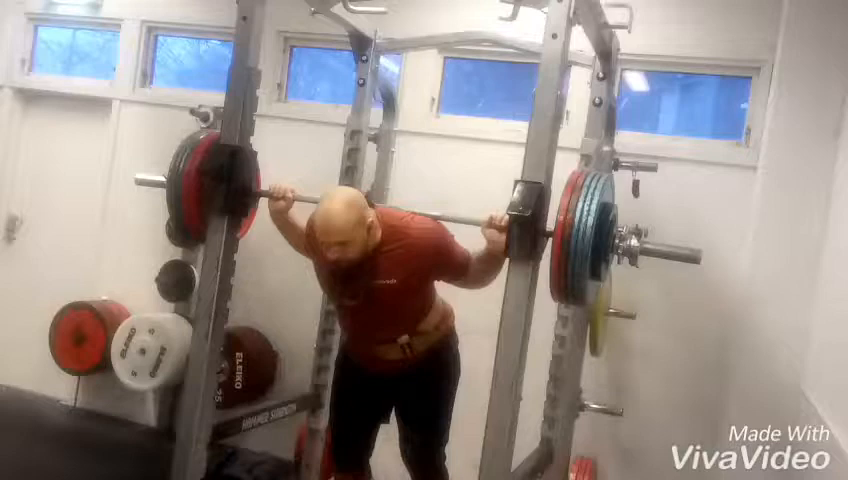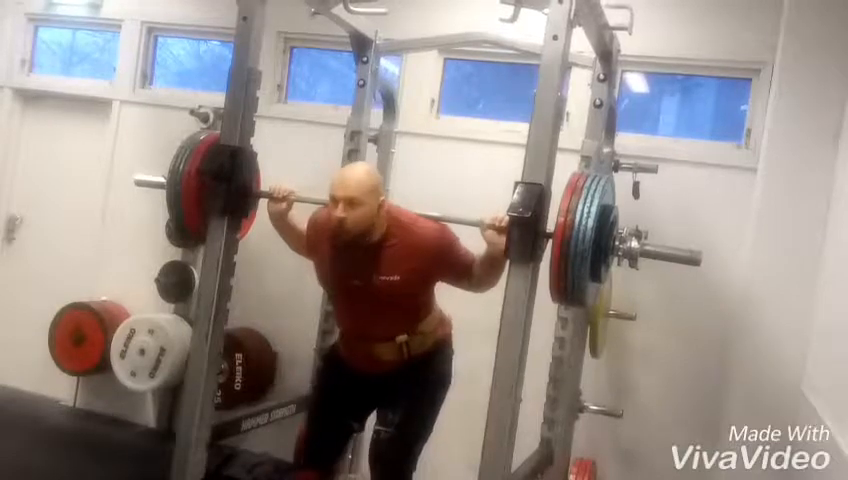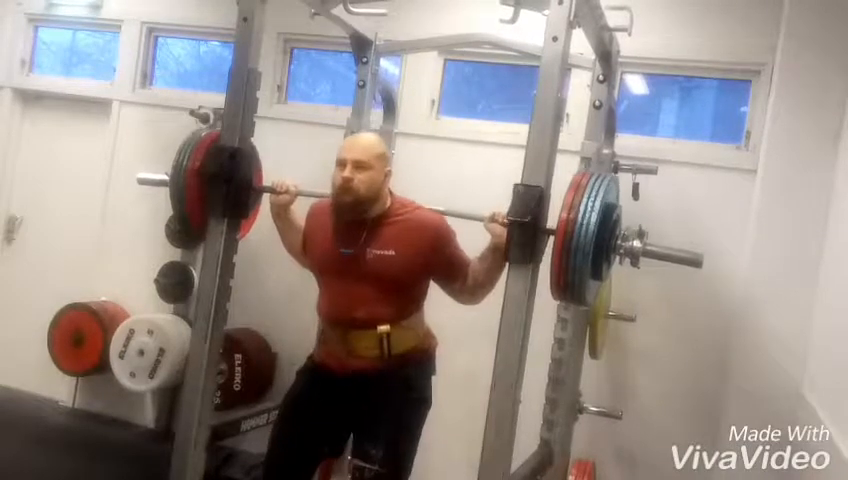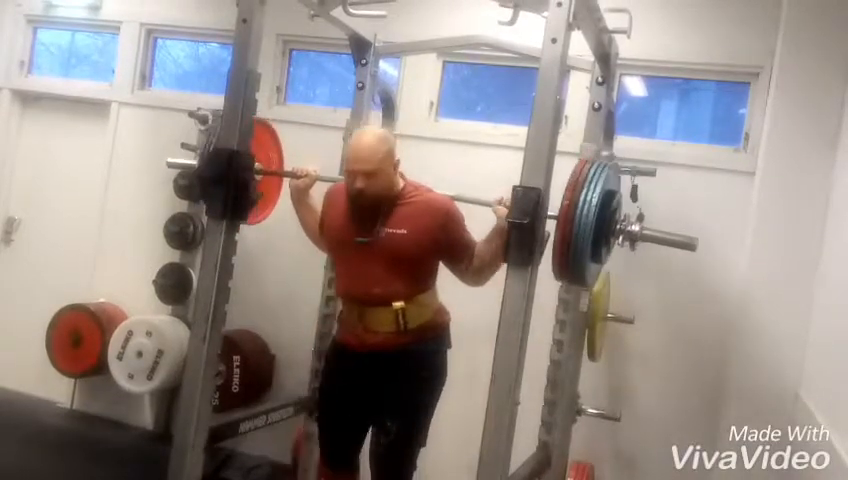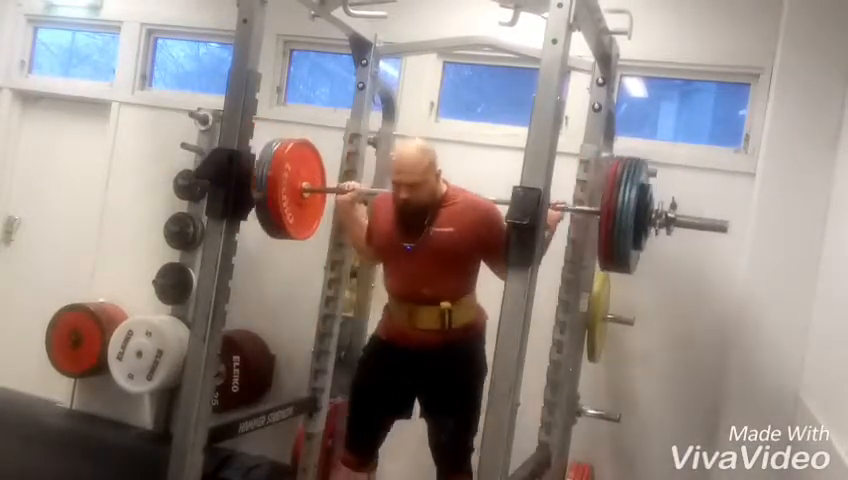
dt=1s
person 1, frame 1
left shoulder: (421, 238)
right shoulder: (323, 231)
left elbow: (471, 275)
left wrist: (496, 251)
right wrist: (281, 216)
left hip: (425, 360)
right hip: (359, 357)
right knee: (346, 455)
person 1, frame 2
left shoulder: (425, 239)
right shoulder: (324, 227)
left elbow: (476, 279)
left wrist: (496, 253)
right wrist: (279, 218)
left hip: (417, 364)
right hip: (351, 356)
right knee: (314, 454)
person 1, frame 3
left shoulder: (425, 228)
right shoulder: (321, 215)
left elbow: (468, 290)
left wrist: (499, 249)
right wrist: (281, 212)
left hip: (396, 374)
right hip: (328, 364)
person 1, frame 4
left shoulder: (435, 210)
right shoulder: (337, 198)
left elbow: (474, 272)
left wrist: (503, 231)
right wrist: (300, 196)
left hip: (412, 352)
right hip: (350, 344)
person 1, frame 5
left shoulder: (477, 213)
right shoulder: (383, 205)
left elbow: (513, 268)
left wrist: (544, 231)
right wrist: (347, 210)
left hip: (453, 348)
right hip: (393, 339)
right knee: (359, 441)
